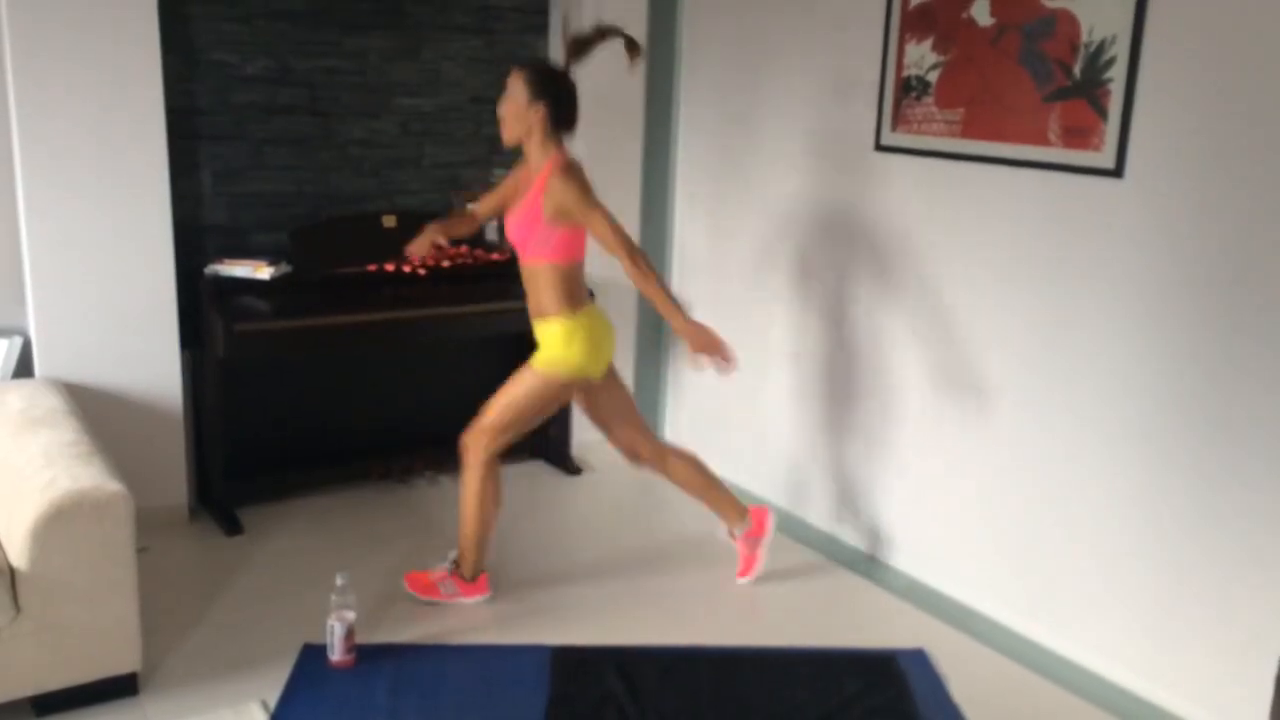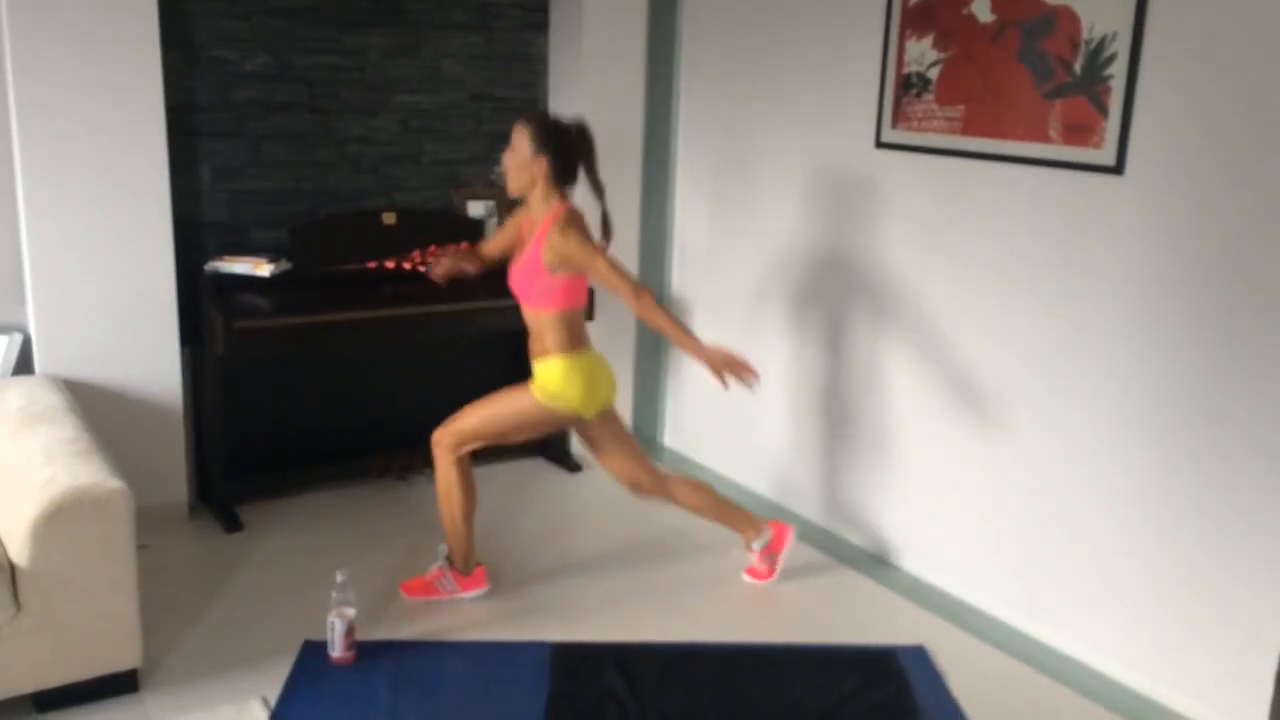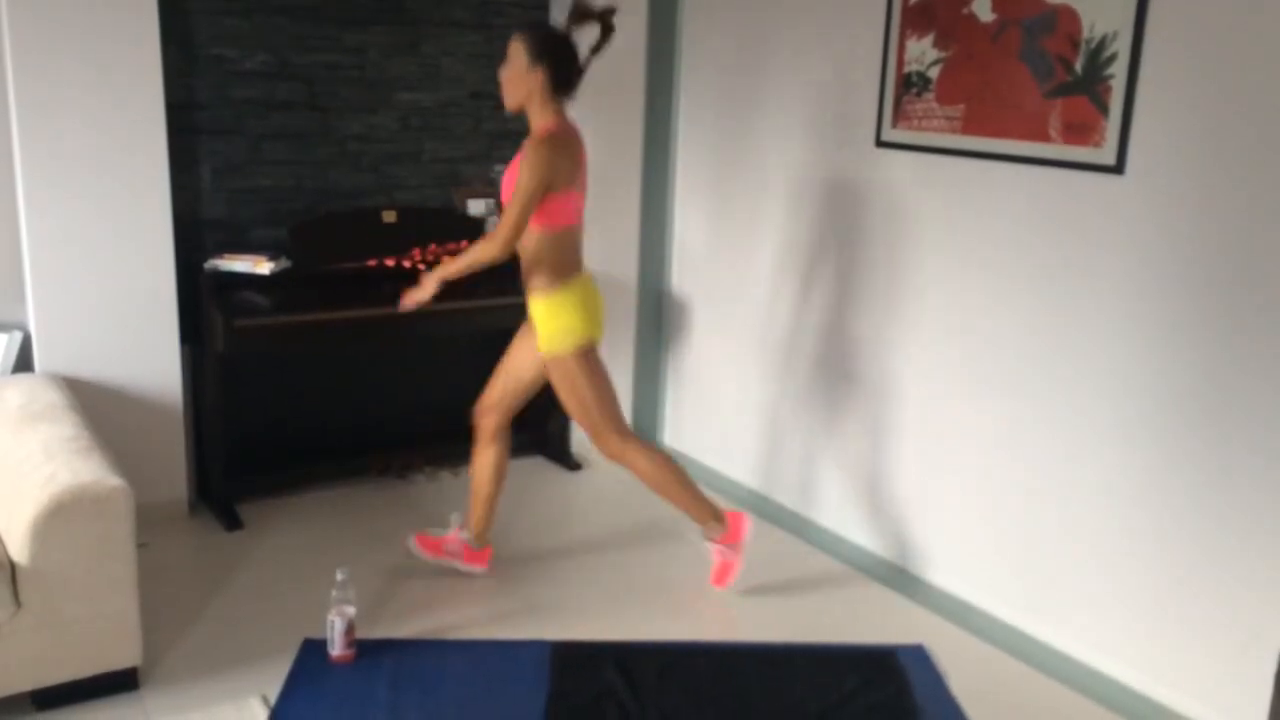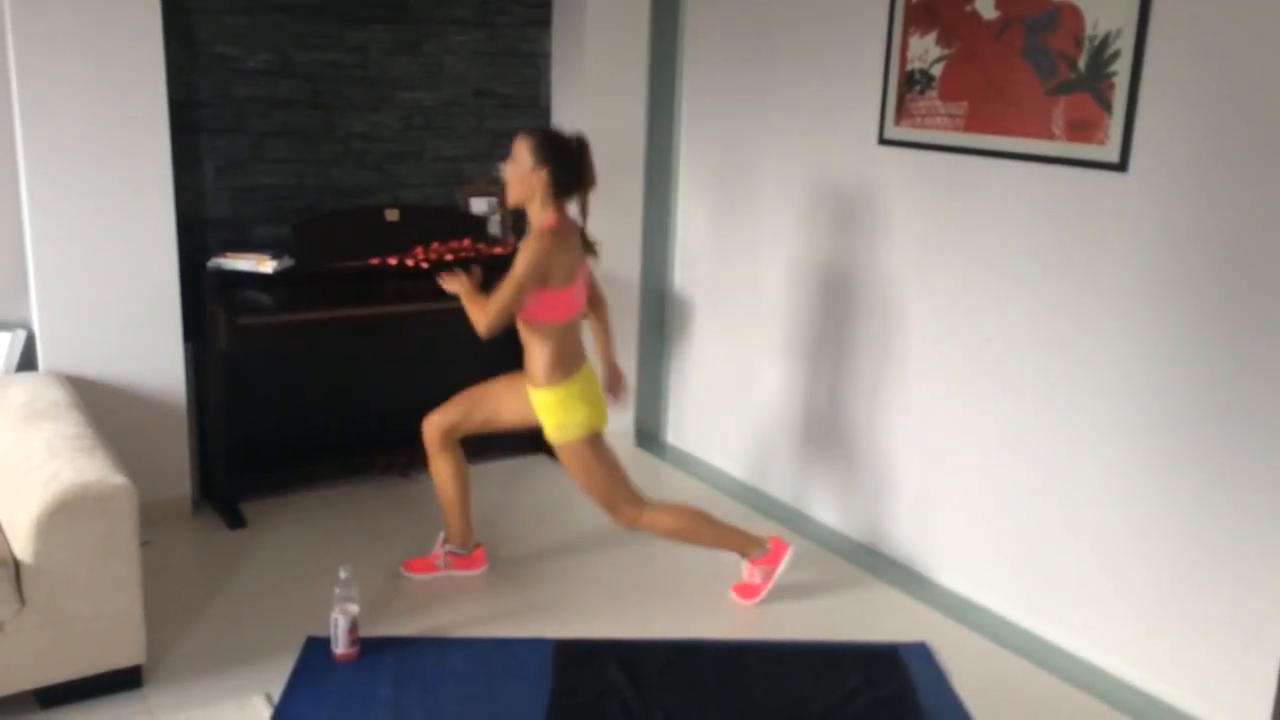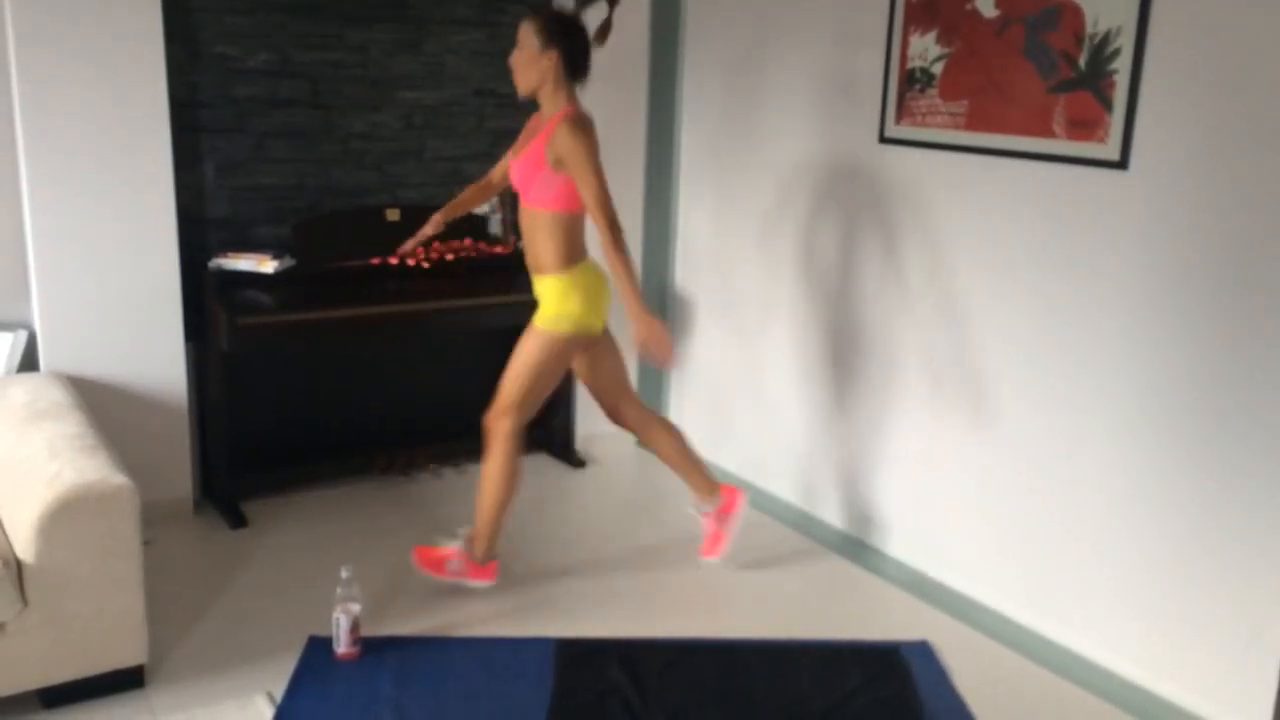
dt=0.4s
person 1, frame 1
left shoulder: (558, 181)
right shoulder: (527, 172)
left elbow: (626, 251)
right elbow: (477, 214)
left wrist: (683, 323)
right wrist: (441, 228)
left hip: (570, 343)
right hip: (568, 339)
left knee: (477, 443)
right knee: (640, 449)
left ankle: (465, 575)
right ankle: (746, 522)
person 1, frame 2
left shoulder: (563, 230)
right shoulder: (530, 215)
left elbow: (633, 293)
right elbow: (483, 254)
left wrist: (701, 350)
right wrist: (458, 260)
left hip: (565, 380)
right hip: (573, 377)
left knee: (448, 441)
right knee: (646, 479)
left ankle: (461, 570)
right ankle: (762, 532)
person 1, frame 3
left shoulder: (545, 148)
right shoulder: (559, 137)
left elbow: (502, 243)
left wrist: (437, 277)
left hip: (563, 308)
right hip: (552, 305)
left knee: (614, 443)
right knee: (488, 415)
left ankle: (721, 529)
right ankle: (472, 543)
person 1, frame 4
left shoulder: (543, 243)
right shoulder: (563, 233)
left elbow: (487, 321)
right elbow: (593, 300)
left wrist: (463, 287)
right wrist: (607, 361)
left hip: (563, 400)
right hip: (546, 384)
left knee: (630, 512)
right knee: (437, 428)
left ankle: (760, 550)
right ankle: (461, 548)
person 1, frame 5
left shoulder: (569, 129)
right shoulder: (542, 124)
left elbow: (607, 222)
right elbow: (494, 181)
left wrist: (638, 309)
right wrist: (441, 216)
left hip: (570, 297)
right hip: (563, 295)
left knee: (502, 420)
right knee: (626, 413)
left ankle: (476, 557)
right ankle: (716, 500)
